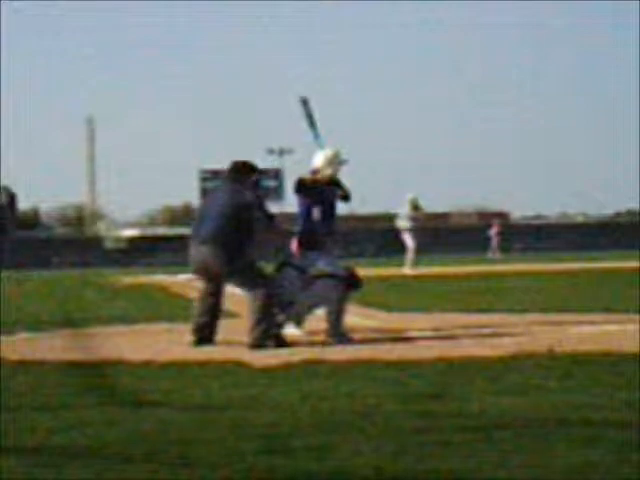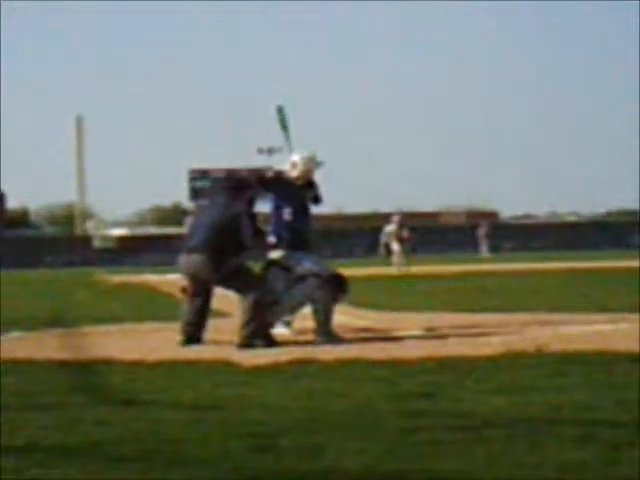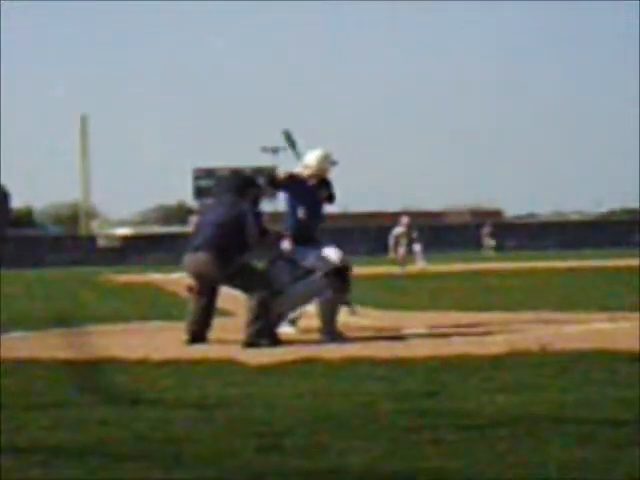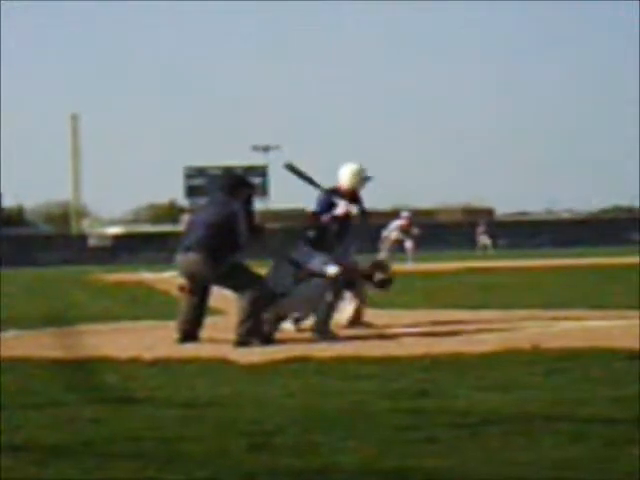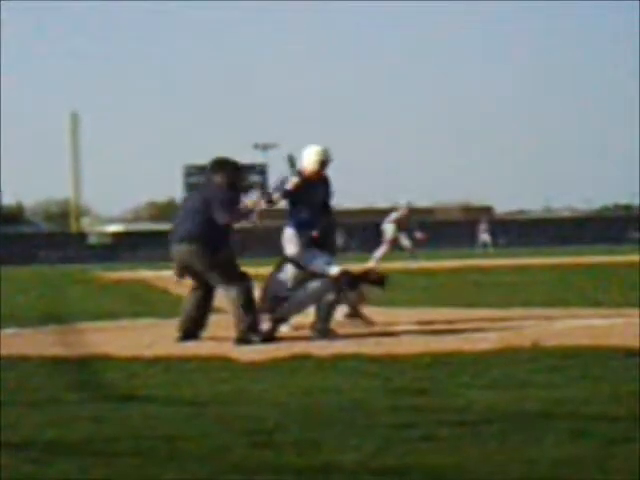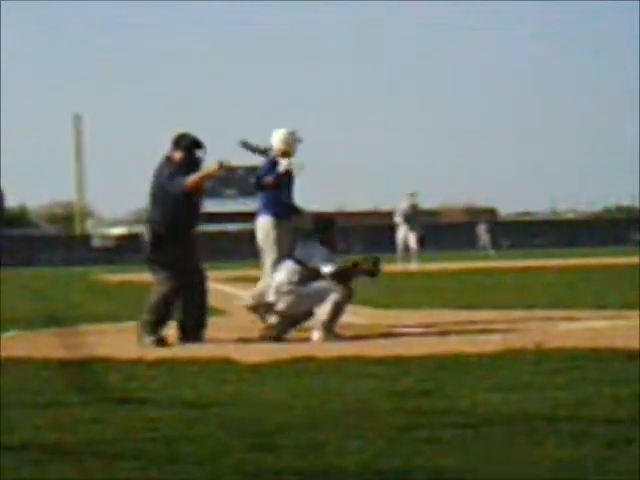
dt=0.5s
person 1, frame 1
left shoulder: (331, 184)
right shoulder: (307, 184)
left elbow: (346, 196)
right elbow: (300, 186)
left wrist: (333, 180)
right wrist: (314, 176)
left hip: (325, 241)
right ankle: (289, 321)
person 1, frame 2
left shoulder: (308, 185)
right shoulder: (279, 183)
left elbow: (316, 199)
right elbow: (263, 181)
right wrist: (282, 172)
left hip: (302, 241)
right hip: (281, 242)
right ankle: (278, 321)
person 1, frame 3
left shoulder: (322, 184)
right shoulder: (294, 182)
left elbow: (329, 198)
right elbow: (274, 183)
right wrist: (294, 174)
left hip: (313, 238)
right hip: (295, 239)
person 1, frame 4
left shoulder: (354, 197)
right shoulder: (328, 196)
left elbow: (363, 215)
right elbow: (316, 221)
left wrist: (355, 211)
right wrist: (337, 213)
left hip: (337, 247)
right hip: (313, 245)
left knee: (354, 276)
person 1, frame 5
left shoulder: (323, 181)
right shoulder: (292, 181)
right elbow: (271, 200)
left wrist: (332, 231)
right wrist: (286, 189)
left hip: (318, 235)
right hip: (295, 233)
left knee: (331, 272)
right knee: (293, 274)
right ankle: (276, 318)
person 1, frame 6
left shoulder: (285, 165)
right shoulder: (270, 164)
right elbow: (259, 184)
left wrist: (296, 211)
right wrist: (280, 171)
left hip: (281, 221)
right hip: (270, 221)
left knee: (276, 267)
right knee: (274, 267)
left ankle: (256, 300)
person 2, frame 1
left shoulder: (212, 196)
right shoulder: (247, 197)
left hip: (196, 250)
right hip: (220, 251)
left knee: (211, 287)
right knee: (259, 286)
left ankle: (202, 335)
right ankle: (261, 338)
person 2, frame 2
left shoulder: (208, 207)
right shoulder: (240, 211)
right elbow: (254, 244)
left hip: (186, 260)
right hip: (209, 261)
left knee: (199, 288)
right knee: (254, 288)
left ankle: (190, 334)
right ankle: (252, 337)
person 2, frame 3
left shoulder: (213, 207)
right shoulder: (245, 208)
right elbow: (256, 241)
left hip: (191, 259)
right hip: (215, 259)
left knee: (206, 287)
right knee: (261, 286)
left ankle: (195, 334)
right ankle: (256, 336)
person 2, frame 4
left shoulder: (205, 208)
right shoulder: (237, 207)
right elbow: (245, 239)
left wrist: (190, 278)
right wrist: (258, 230)
left hip: (182, 259)
right hip: (207, 259)
left knee: (197, 287)
right knee: (252, 285)
left ankle: (186, 332)
right ankle: (247, 335)
person 2, frame 5
left shoulder: (197, 193)
right shoulder: (219, 191)
right elbow: (224, 218)
right wrist: (250, 210)
left hip: (178, 248)
right hip: (200, 248)
left knee: (203, 285)
right knee: (238, 283)
left ankle: (188, 330)
right ankle: (247, 333)
person 2, frame 6
left shoulder: (178, 171)
right shoulder: (168, 171)
right elbow: (184, 185)
right wrist: (207, 172)
left hip: (181, 236)
right hip: (165, 237)
left knee: (194, 283)
right knee: (170, 285)
left ankle: (191, 331)
right ankle: (148, 331)
